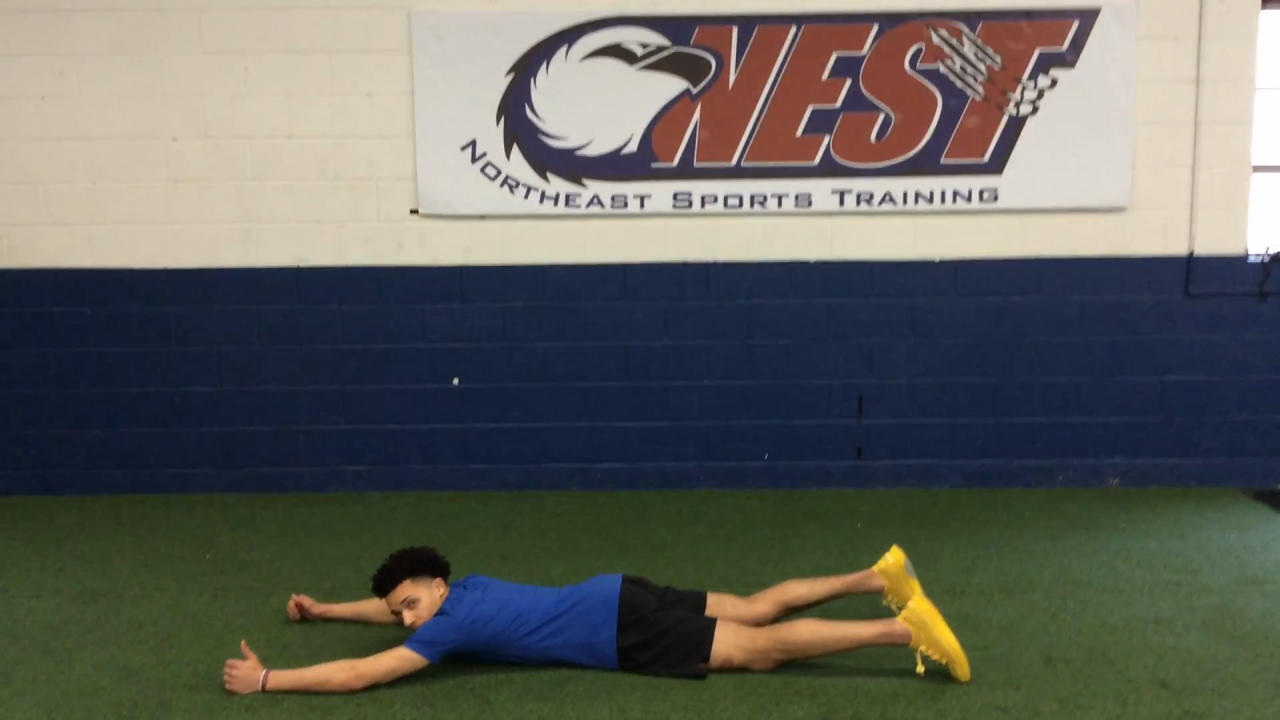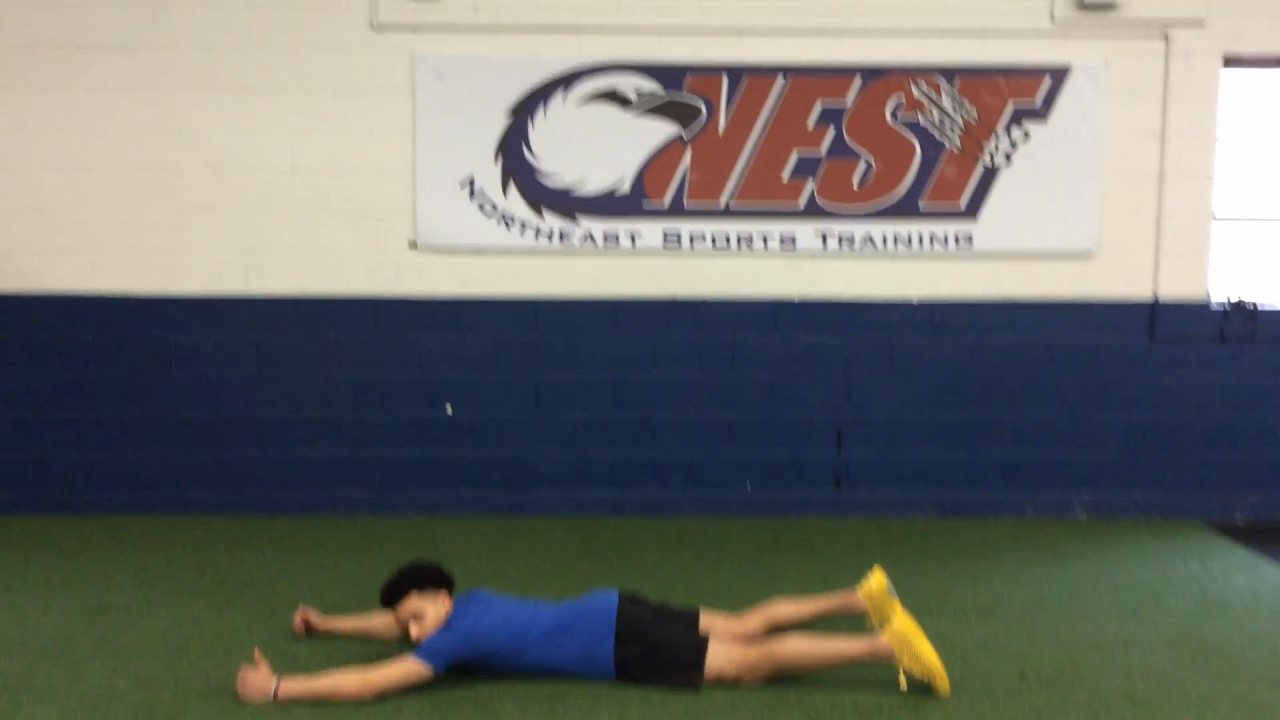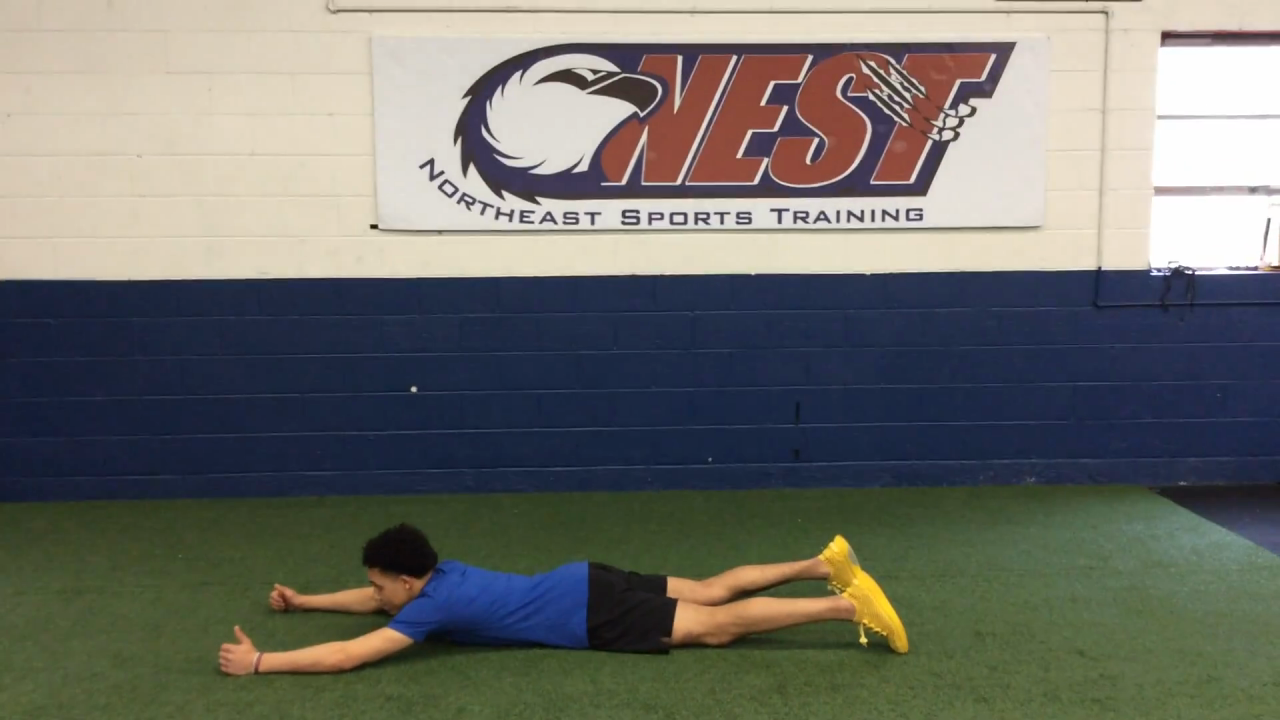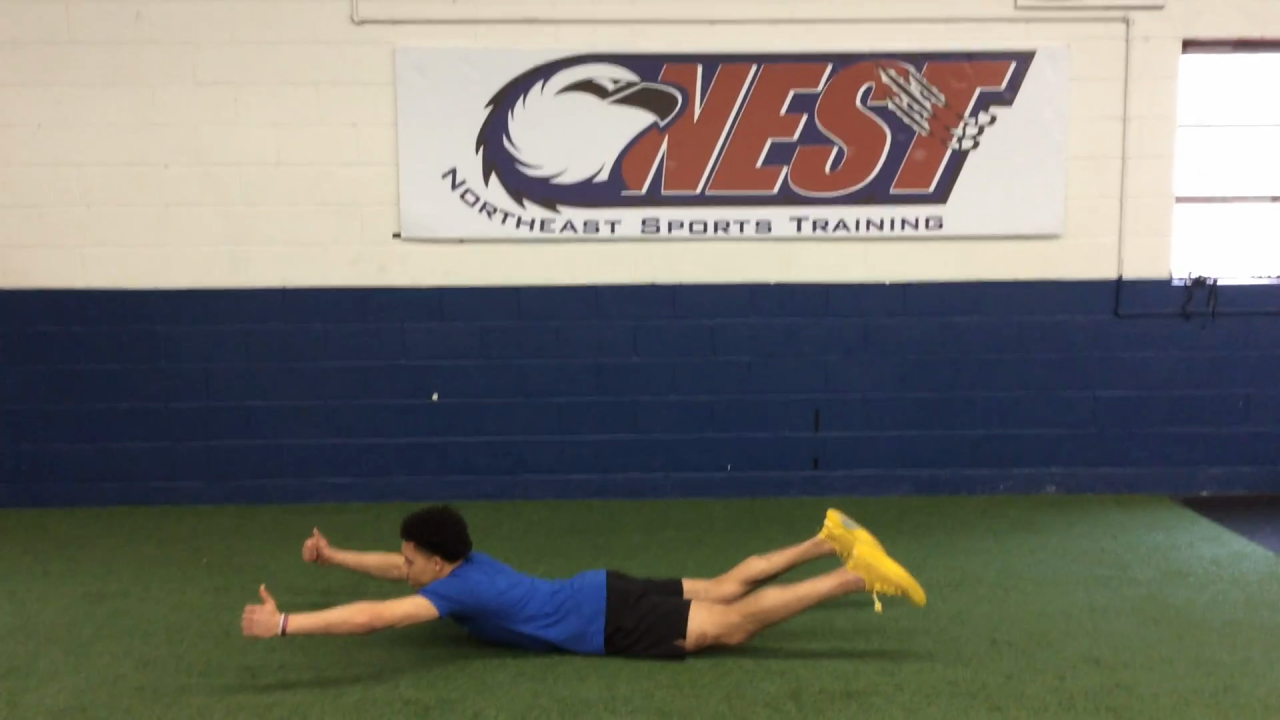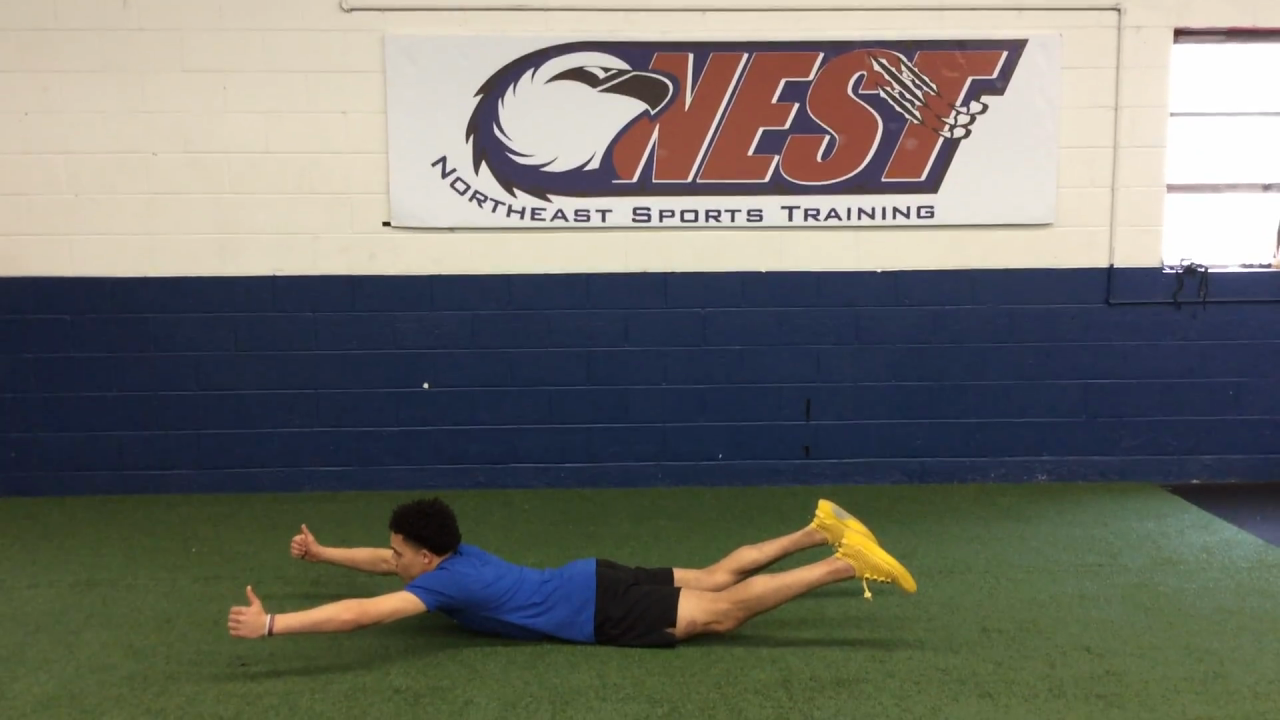
dt=1s
person 1, frame 1
left shoulder: (452, 623)
right shoulder: (461, 588)
left elbow: (357, 676)
right elbow: (397, 605)
left wrist: (266, 680)
right wrist: (322, 609)
left hip: (623, 632)
right hip: (618, 599)
left knee: (759, 649)
right knee: (757, 611)
left ankle: (901, 627)
right ankle: (876, 577)
person 1, frame 2
left shoulder: (456, 635)
right shoulder: (465, 604)
left elbow: (366, 685)
right elbow: (398, 621)
left wrist: (277, 689)
right wrist: (328, 623)
left hip: (618, 647)
right hip: (615, 616)
left knee: (749, 662)
right knee: (744, 625)
left ankle: (885, 644)
right ankle: (861, 597)
person 1, frame 3
left shoulder: (432, 607)
right shoulder: (439, 573)
left elbow: (346, 656)
right elbow: (374, 600)
left wrist: (259, 662)
right wrist: (303, 601)
left hip: (591, 617)
right hip: (587, 586)
left knee: (716, 626)
right knee: (712, 592)
left ankle: (847, 604)
right ankle: (822, 563)
person 1, frame 4
left shoulder: (455, 590)
right shoulder: (465, 560)
left elbow: (371, 617)
right elbow: (401, 570)
left wrist: (283, 623)
right wrist: (333, 555)
left hip: (609, 624)
right hip: (604, 595)
left knee: (733, 626)
right knee: (724, 590)
left ankle: (855, 574)
right ankle: (826, 540)
person 1, frame 5
left shoulder: (443, 582)
right shoulder: (455, 552)
left elbow: (358, 614)
right elbow: (388, 563)
left wrist: (269, 624)
right wrist: (321, 553)
left hip: (598, 612)
right hip: (594, 582)
left knee: (723, 613)
right knee: (717, 579)
left ankle: (845, 563)
right ankle: (818, 530)
